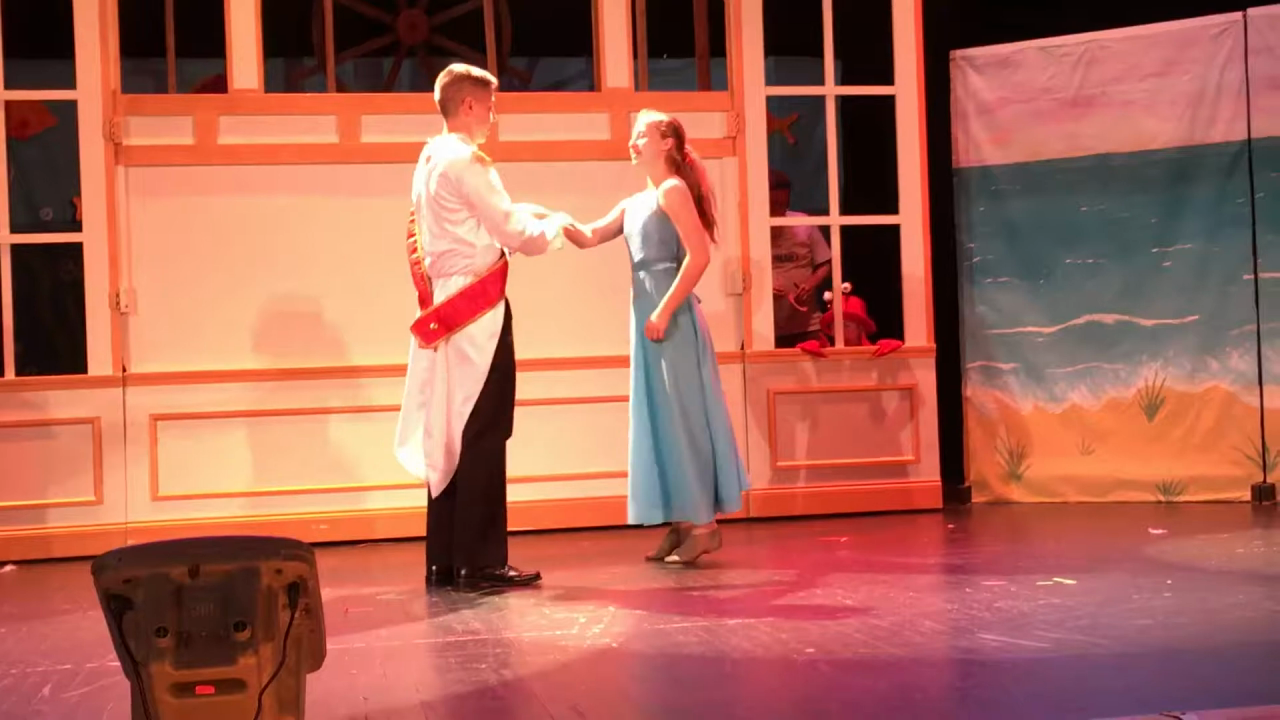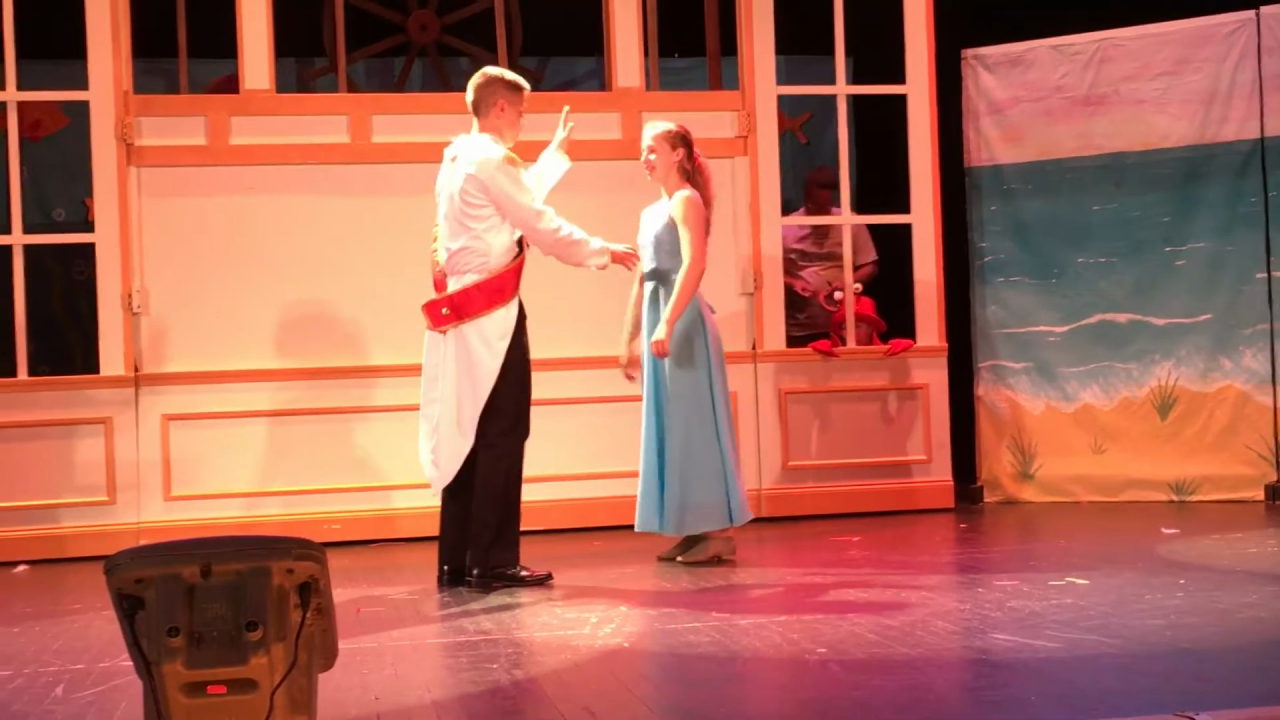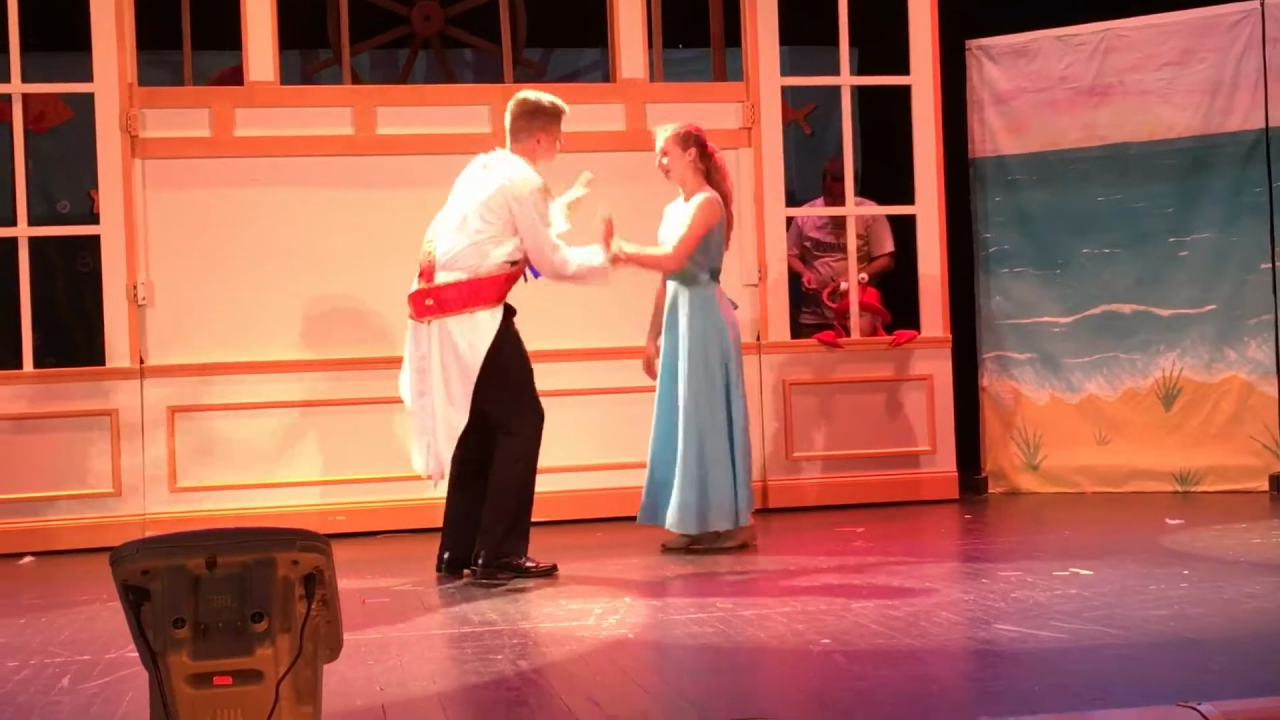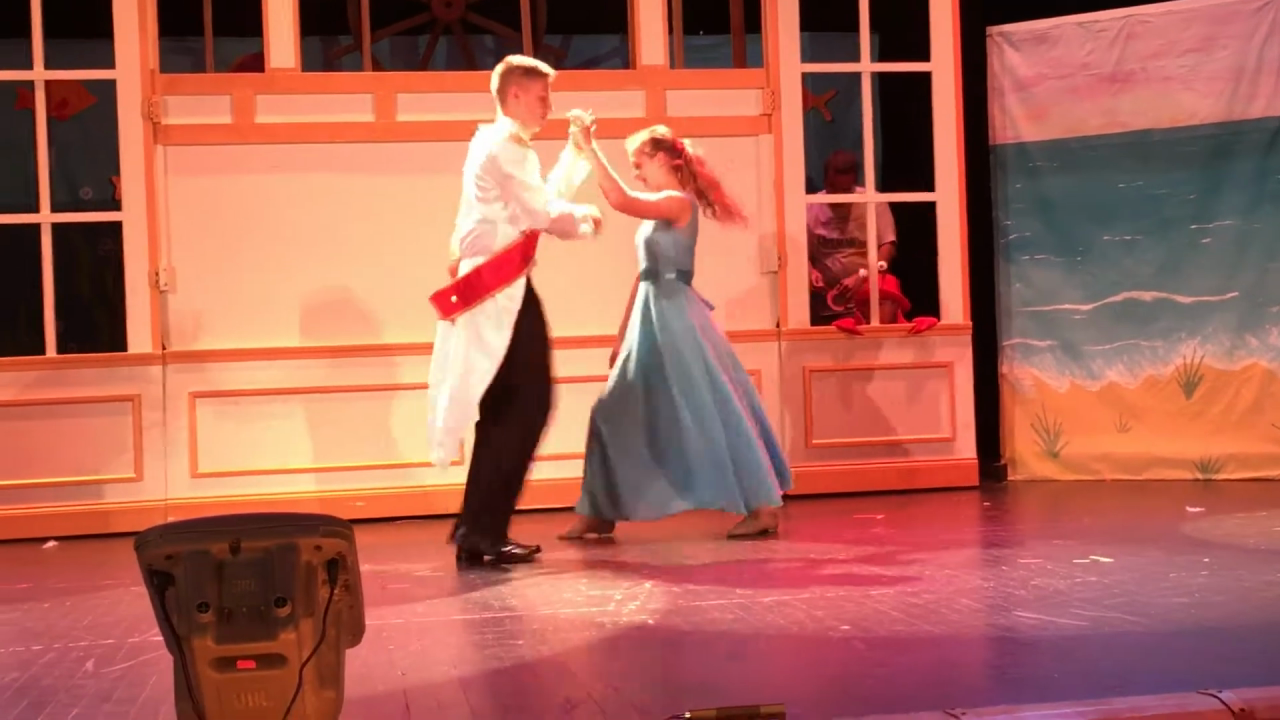
dt=0.5s
person 1, frame 1
left shoulder: (432, 160)
right shoulder: (465, 160)
right elbow: (514, 233)
left wrist: (526, 214)
right wrist: (554, 224)
left hip: (447, 307)
right hip: (476, 309)
left knee: (450, 433)
right knee: (484, 433)
left ankle: (446, 561)
right ankle: (481, 563)
person 1, frame 2
left shoulder: (460, 157)
right shoulder: (491, 160)
left elbow: (521, 199)
right elbow: (543, 227)
left wrist: (557, 150)
right wrist: (604, 252)
left hip: (464, 310)
right hip: (490, 310)
left knee: (467, 432)
right knee: (502, 433)
left ankle: (457, 560)
right ankle: (492, 561)
person 1, frame 3
left shoulder: (485, 167)
right shoulder: (524, 184)
right elbow: (554, 262)
left wrist: (565, 205)
right wrist: (602, 257)
left hip: (447, 309)
right hip: (474, 313)
left knee: (478, 429)
right knee: (520, 423)
left ankle: (458, 550)
right ankle: (500, 552)
person 1, frame 4
left shoulder: (496, 143)
right shoulder: (505, 143)
left elbow: (536, 204)
right elbow: (543, 211)
left wrist: (576, 152)
right wrist: (587, 218)
left hip: (488, 290)
right hip: (502, 289)
left knee: (503, 411)
right knee: (527, 405)
left ankle: (481, 531)
right ankle: (479, 530)
person 2, frame 1
left shoulder: (674, 190)
right shoulder: (634, 203)
left elbow: (699, 255)
right elbow: (591, 236)
left wrist: (666, 310)
right wrist: (563, 226)
left hip: (672, 314)
right hip: (647, 312)
left knee: (681, 415)
right knee: (656, 419)
left ankle: (703, 524)
right ankle: (680, 524)
person 2, frame 2
left shoulder: (687, 200)
right shoulder: (651, 212)
left elbow: (695, 265)
left wrist: (667, 323)
right wrist: (631, 337)
left hip: (683, 322)
right hip: (658, 320)
left knee: (692, 423)
right knee: (668, 425)
left ankle: (718, 530)
right ankle: (695, 529)
person 2, frame 3
left shoulder: (707, 202)
right shoulder: (674, 209)
left elbow: (671, 260)
left wrist: (619, 252)
right wrist: (652, 339)
left hip: (704, 317)
right hip: (680, 319)
left knee: (707, 418)
right knee: (682, 421)
left ankle: (737, 521)
right ankle: (701, 523)
person 2, frame 4
left shoulder: (676, 202)
right shoulder: (657, 210)
left elbow: (621, 200)
left wrist: (590, 148)
right wrist: (623, 335)
left hip: (677, 318)
right hip: (652, 318)
left knee: (714, 411)
right knee: (617, 413)
left ankle: (763, 506)
right ankle: (600, 513)
